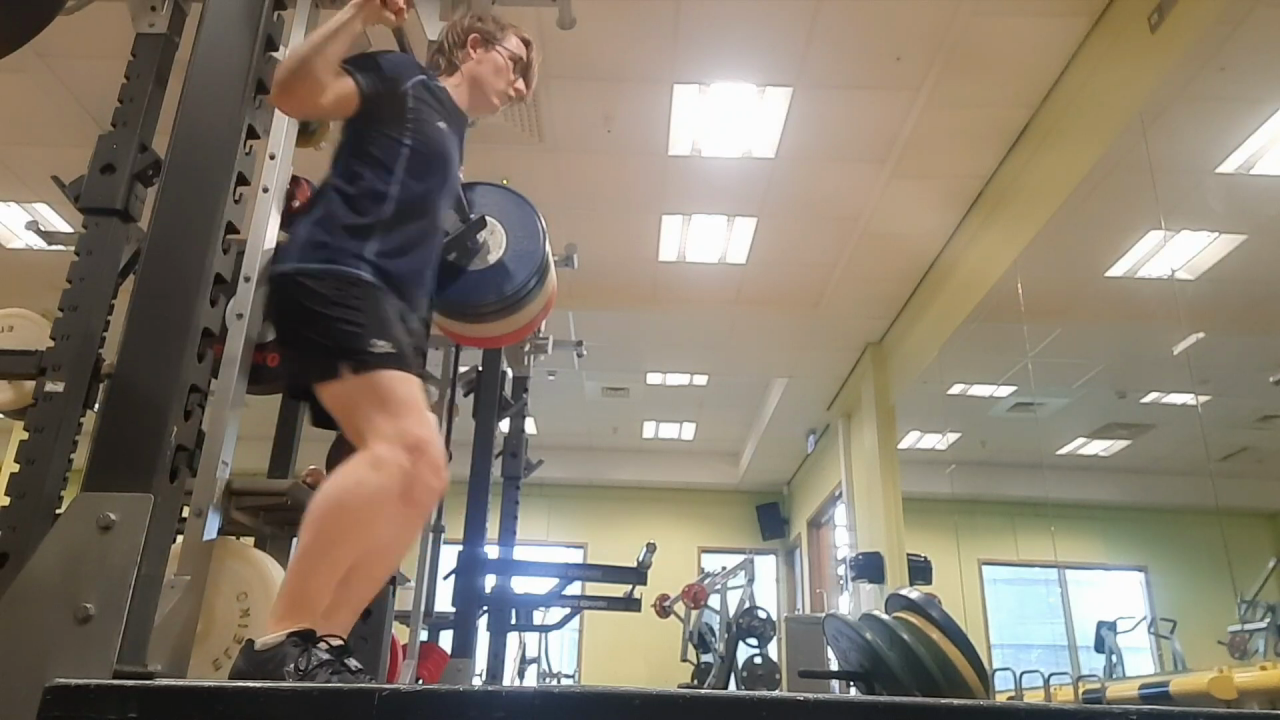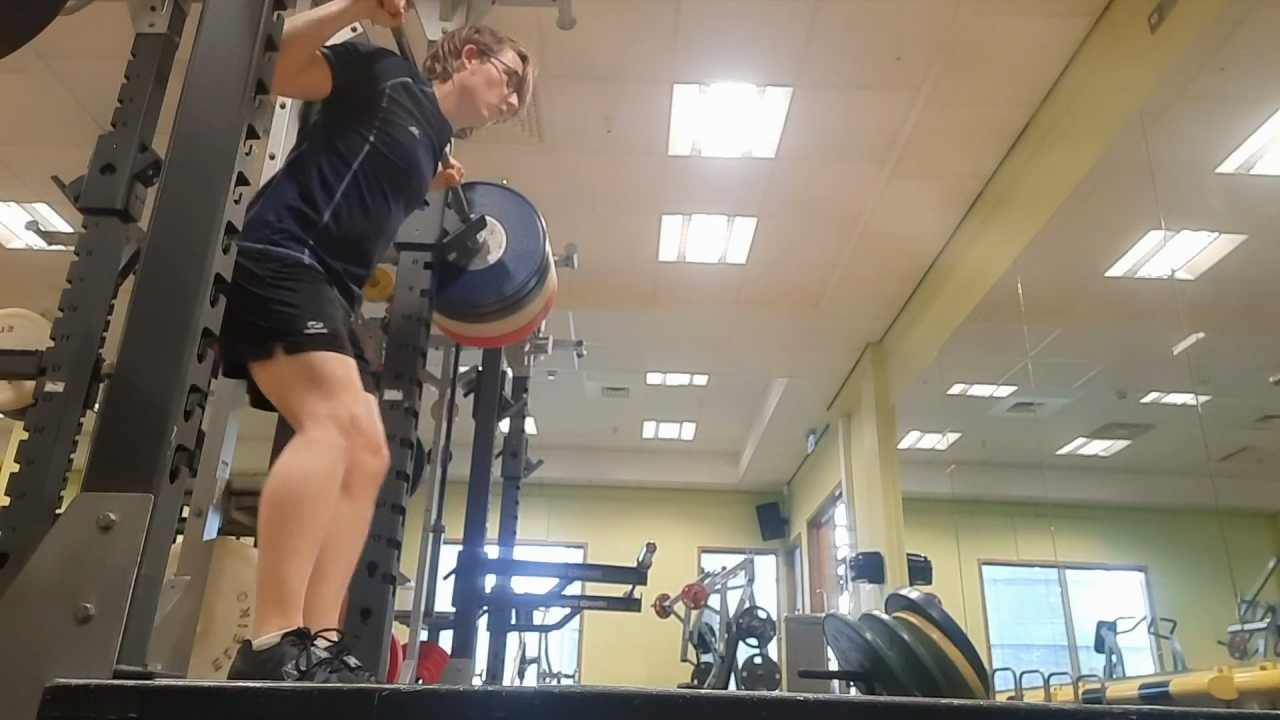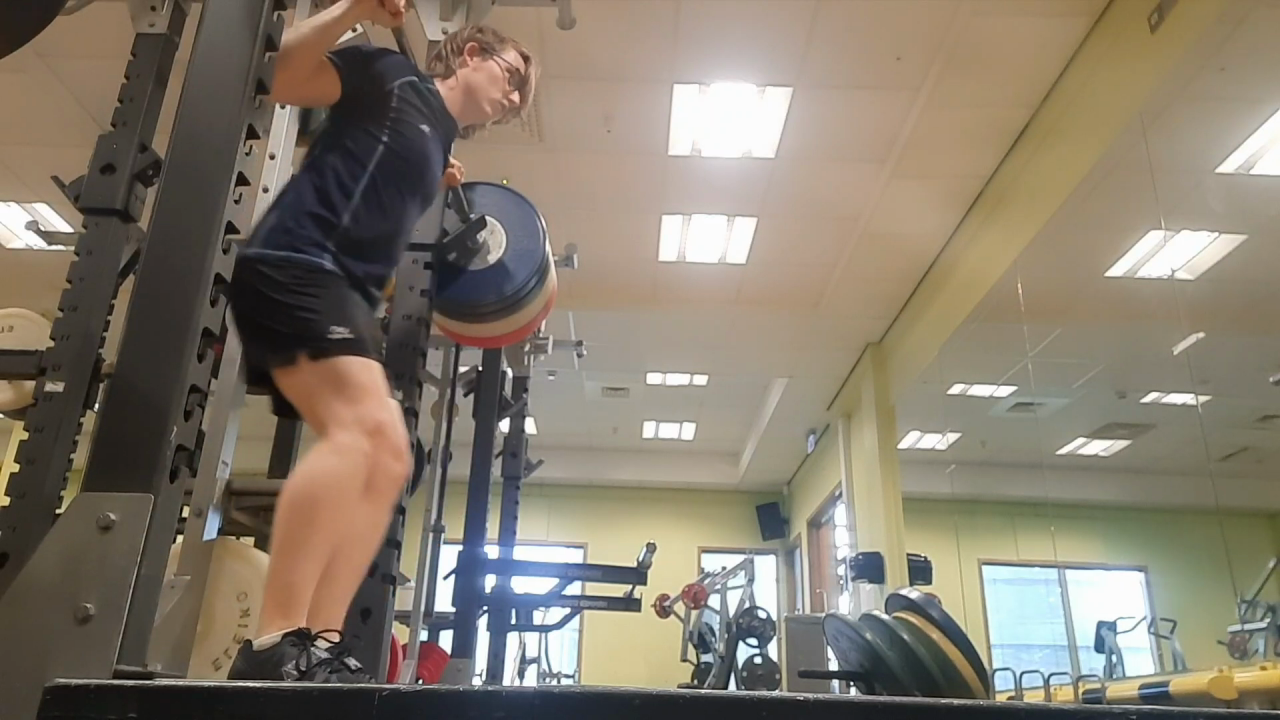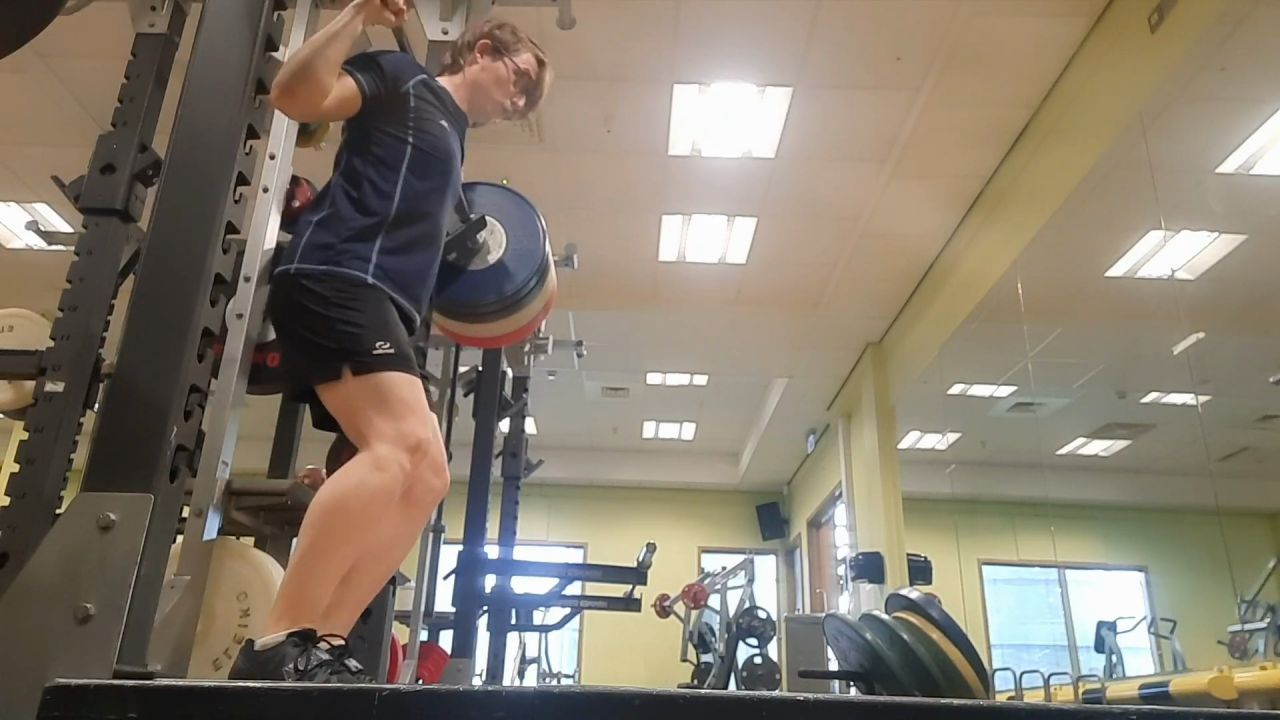
dt=0.2s
person 1, frame 1
left shoulder: (450, 138)
right shoulder: (403, 82)
right elbow: (292, 90)
left wrist: (438, 189)
left hip: (379, 303)
right hip: (331, 279)
left knee: (424, 475)
right knee: (400, 447)
left ankle: (319, 648)
right ankle: (277, 646)
person 1, frame 2
left shoulder: (432, 146)
right shoulder: (384, 77)
right elbow: (273, 66)
left wrist: (426, 187)
left hip: (323, 286)
right hip: (277, 261)
left knee: (364, 456)
right knee: (331, 426)
left ankle: (316, 645)
right ankle: (273, 645)
person 1, frame 3
left shoulder: (437, 139)
right shoulder: (390, 78)
right elbow: (280, 75)
left wrist: (433, 188)
left hip: (336, 289)
right hip: (296, 267)
left knee: (385, 460)
right knee: (361, 431)
left ankle: (316, 646)
right ankle: (275, 644)
person 1, frame 4
left shoulder: (450, 136)
right shoulder: (401, 79)
right elbow: (296, 93)
left wrist: (450, 198)
left hip: (377, 304)
right hip: (336, 281)
left knee: (426, 474)
right knee: (398, 446)
left ankle: (319, 646)
right ankle: (278, 645)
